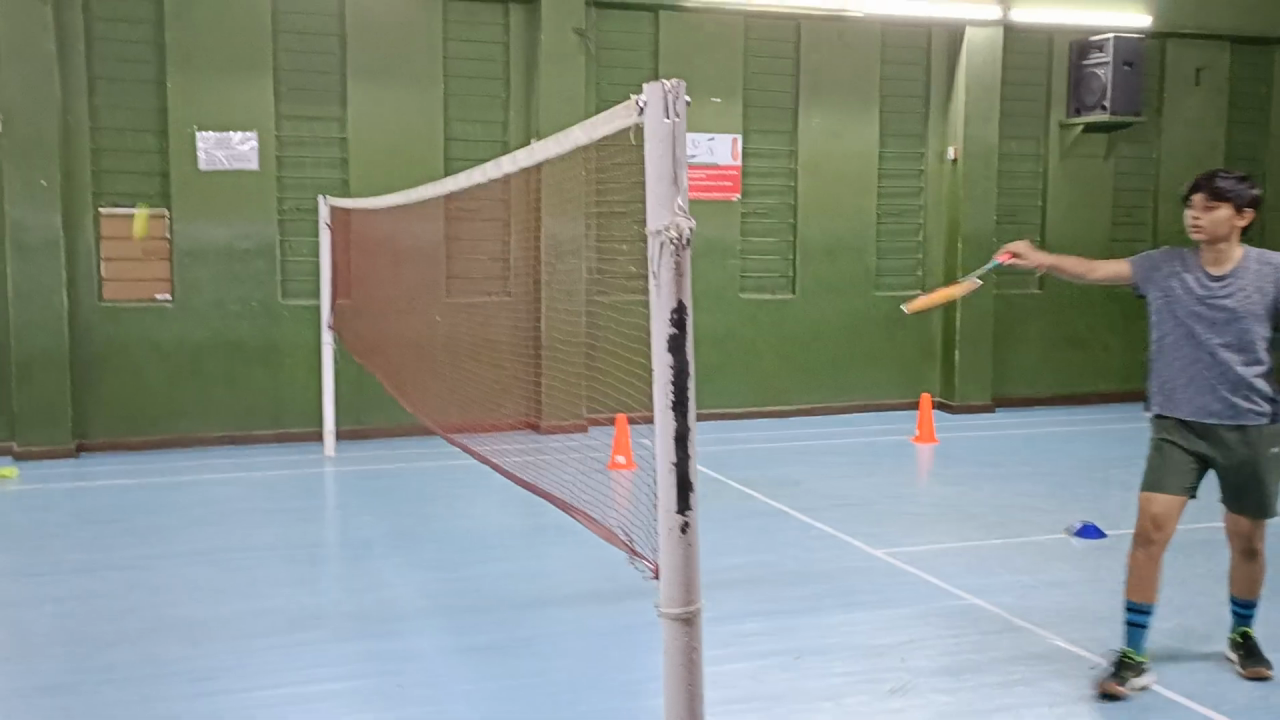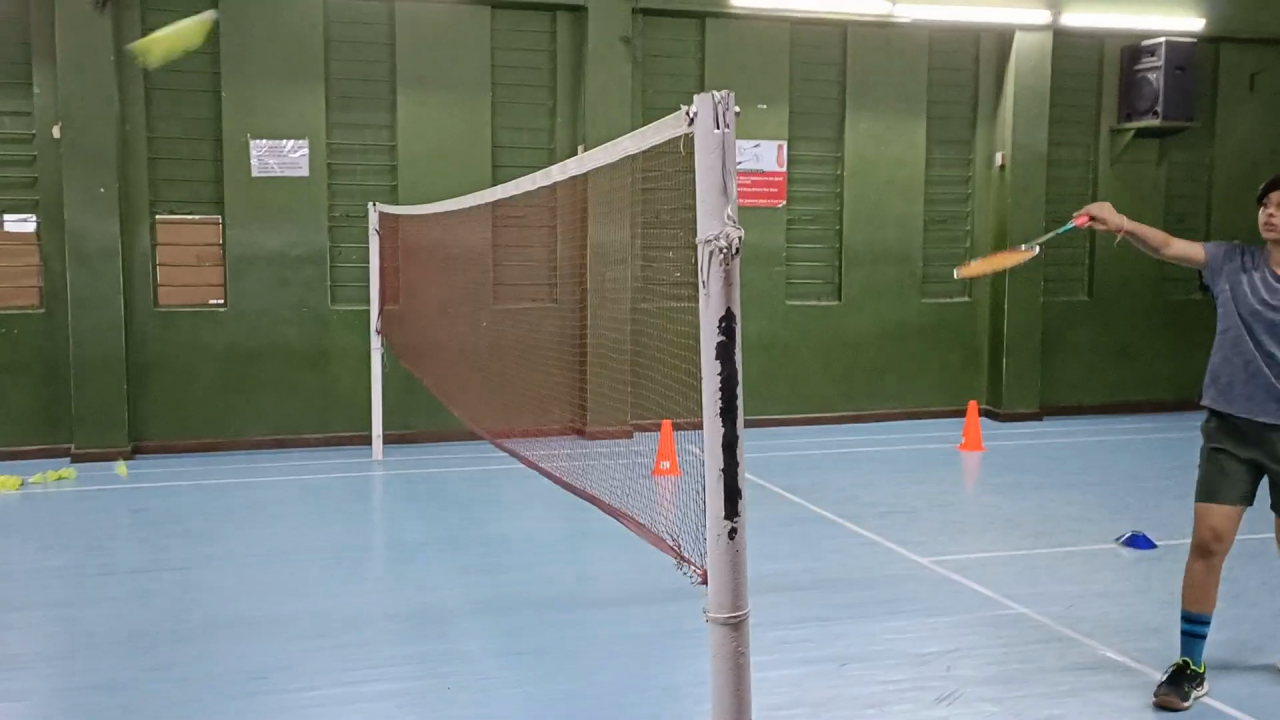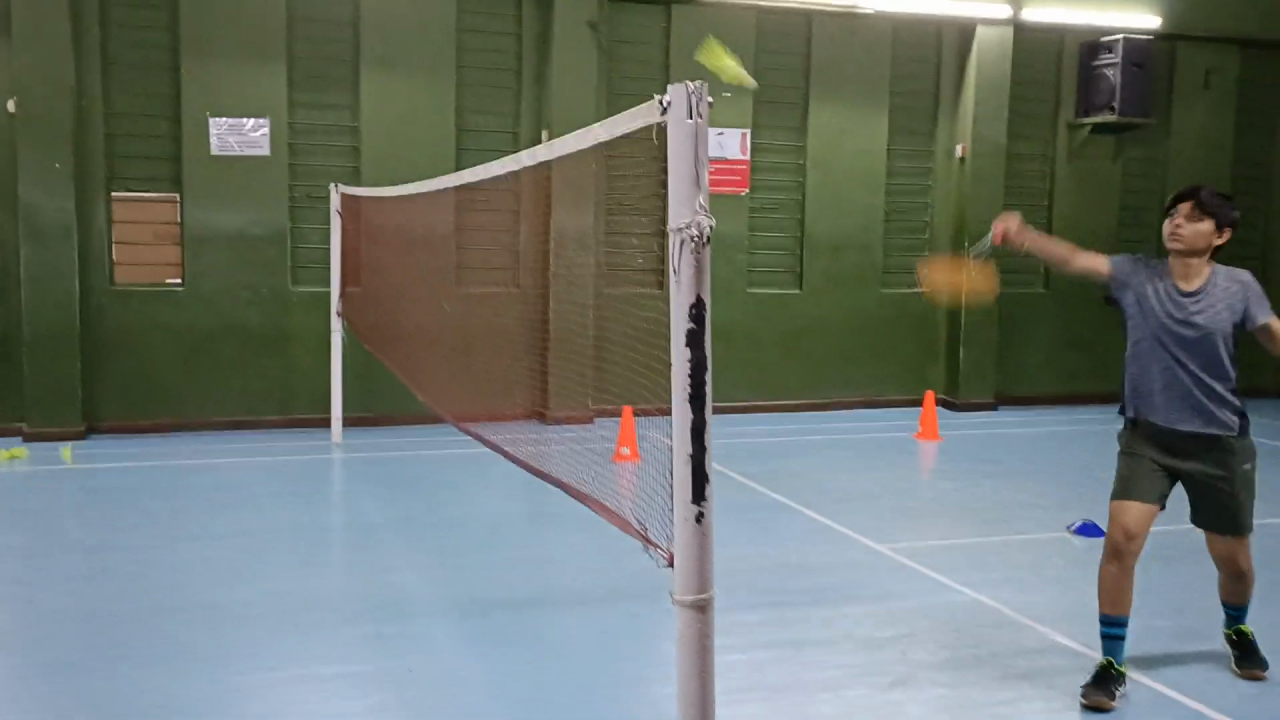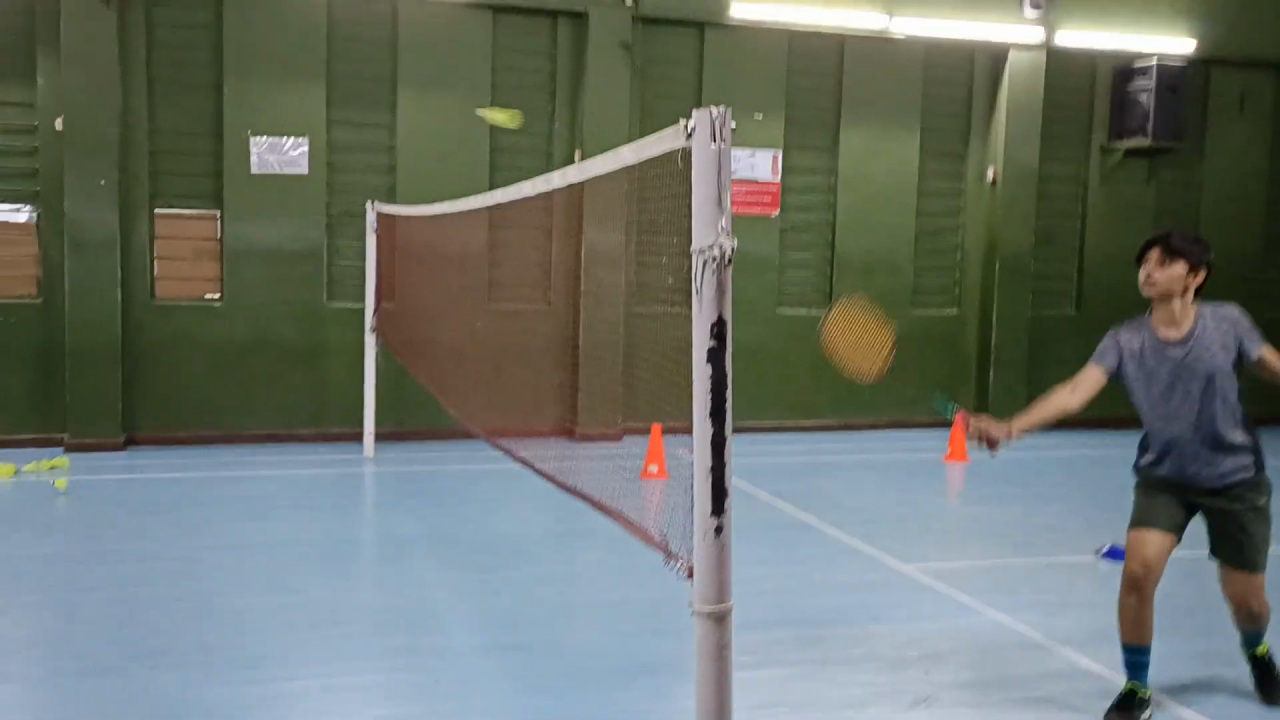
dt=0.4s
person 1, frame 1
right shoulder: (1164, 266)
right elbow: (1096, 270)
right wrist: (1040, 259)
right hip: (1177, 423)
right knee: (1151, 530)
right ankle: (1133, 656)
person 1, frame 2
right shoulder: (1232, 262)
right elbow: (1168, 247)
right wrist: (1121, 223)
right hip: (1231, 426)
right knee: (1209, 542)
right ankle: (1191, 666)
person 1, frame 3
right shoulder: (1137, 275)
right elbow: (1076, 262)
right wrist: (1024, 236)
left hip: (1220, 440)
right hip: (1149, 436)
left knee: (1233, 557)
right knee: (1121, 540)
right ankle: (1112, 664)
person 1, frame 4
left shoulder: (1230, 323)
right shoulder: (1125, 340)
right elbow: (1075, 392)
right wrist: (1012, 427)
left hip: (1235, 479)
right hip: (1164, 477)
right knee: (1139, 572)
